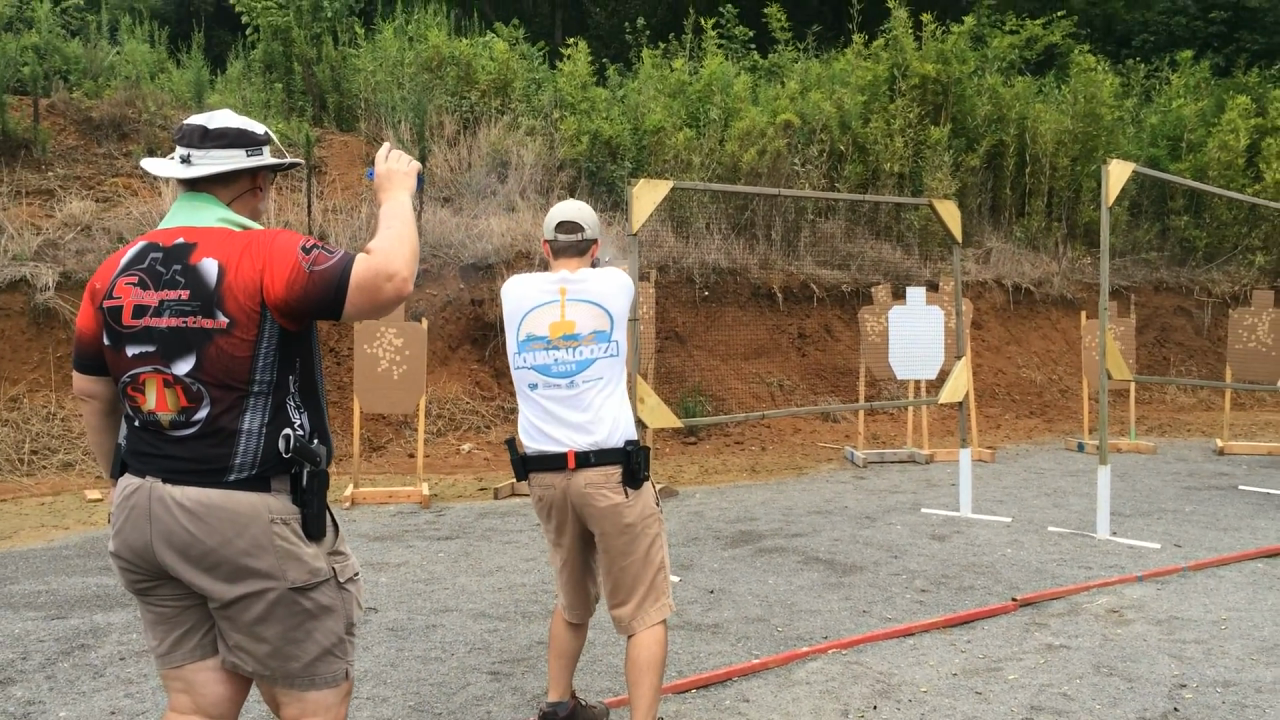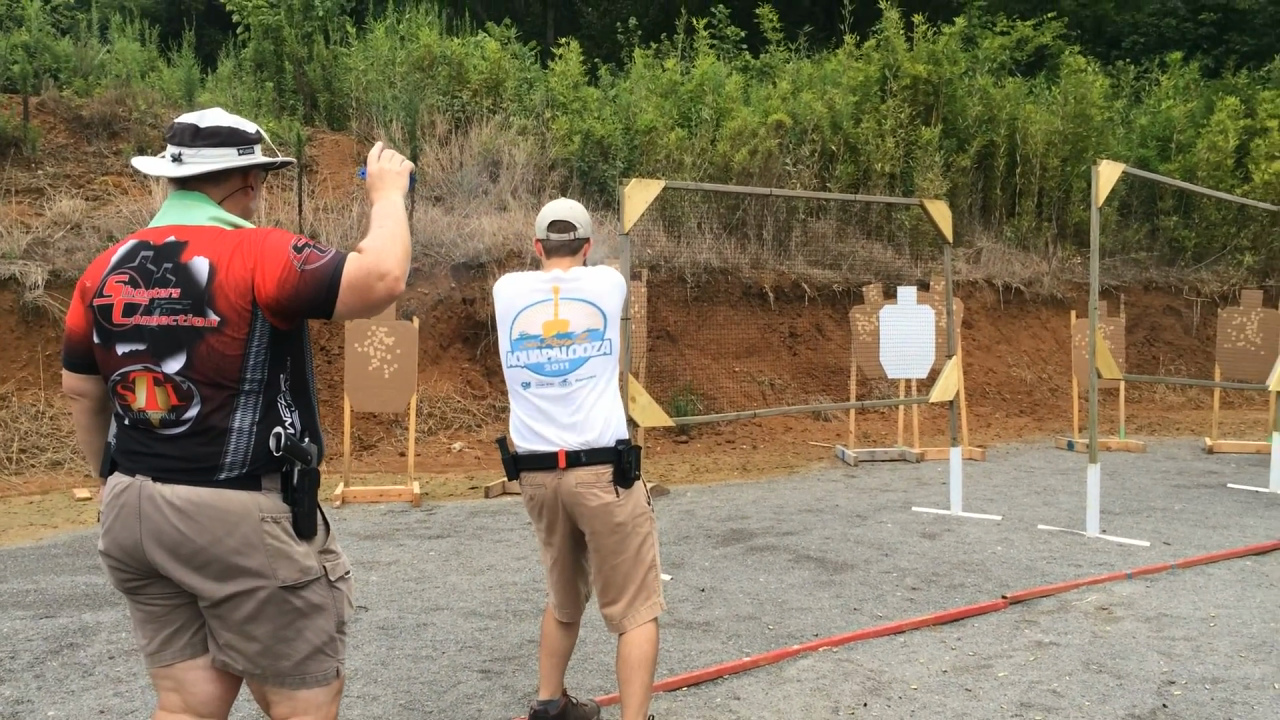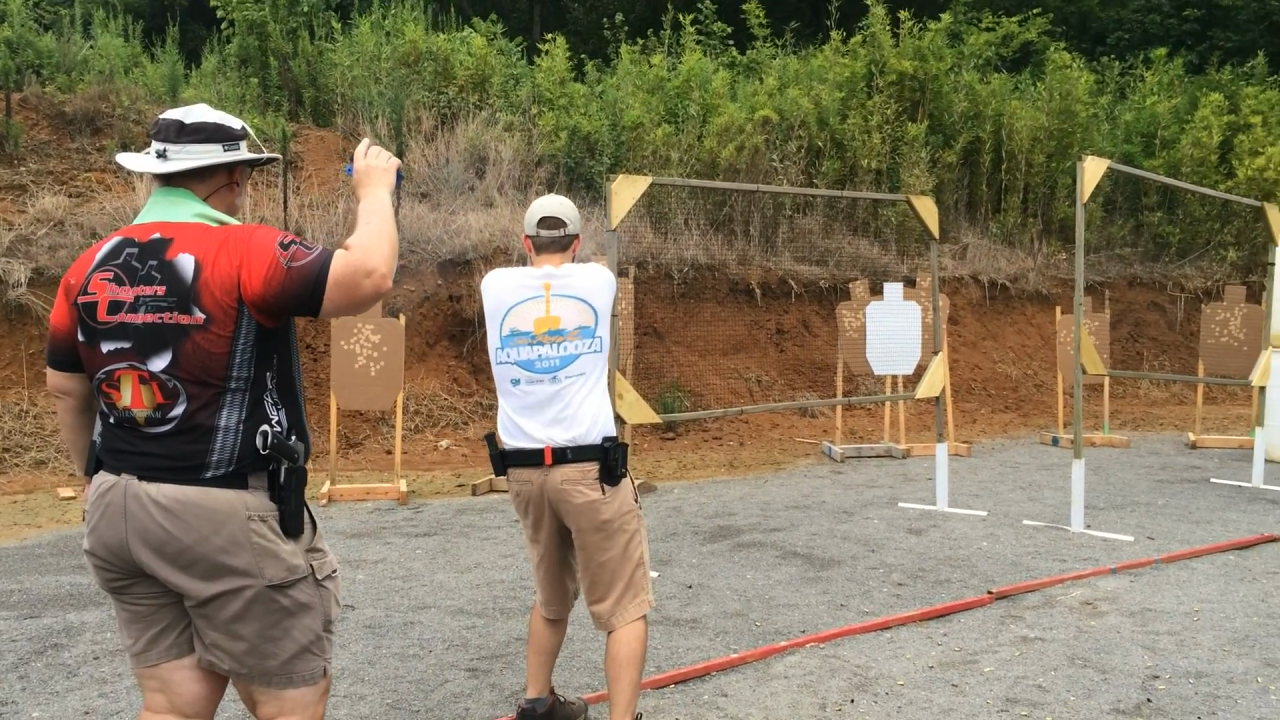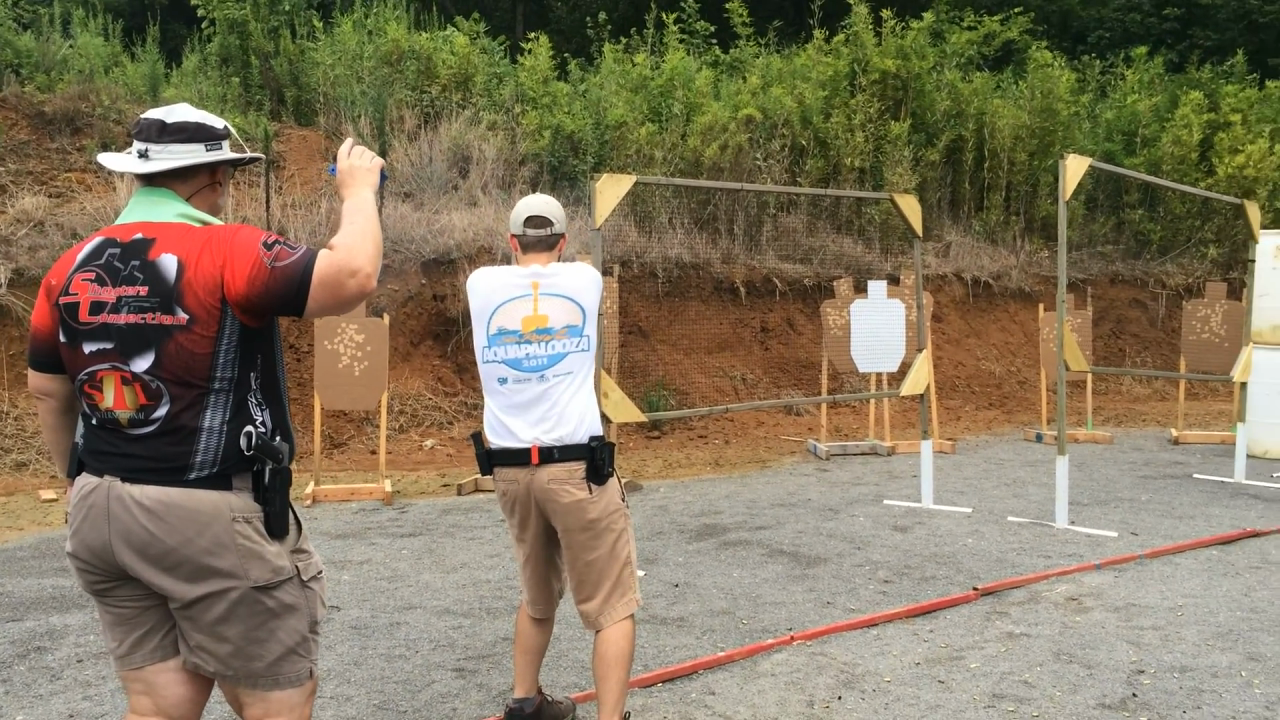
dt=0.1s
person 1, frame 1
left shoulder: (116, 269)
right shoulder: (268, 257)
left elbow: (91, 394)
right elbow: (389, 279)
left wrist: (128, 486)
right wrist: (395, 195)
left hip: (143, 514)
right hip: (250, 516)
person 1, frame 2
left shoulder: (107, 268)
right shoulder: (259, 255)
left elbow: (80, 392)
right elbow: (381, 278)
left wrist: (117, 484)
right wrist: (388, 193)
left hip: (133, 513)
right hip: (241, 514)
person 1, frame 3
left shoulder: (91, 265)
right shoulder: (245, 251)
left elbow: (65, 390)
right elbow: (368, 276)
left wrist: (101, 483)
right wrist: (374, 191)
left hip: (119, 511)
right hip: (228, 513)
person 1, frame 4
left shoulder: (72, 266)
right shoulder: (229, 252)
left elbow: (46, 392)
right elbow: (353, 276)
left wrist: (83, 484)
right wrist: (358, 190)
left hip: (103, 514)
right hip: (213, 515)
person 2, frame 1
left shoulder: (515, 291)
right shoulder: (615, 284)
left hip: (545, 475)
right hip: (611, 471)
left knee: (573, 599)
right knee: (645, 610)
person 2, frame 2
left shoulder: (507, 290)
right shoulder: (608, 283)
left hip: (537, 474)
right hip: (601, 470)
left knee: (564, 597)
right knee: (636, 608)
person 2, frame 3
left shoulder: (496, 285)
right shoulder: (599, 280)
left hip: (524, 471)
right hip: (589, 467)
left knee: (552, 595)
right knee: (624, 605)
person 2, frame 4
left shoulder: (482, 284)
right shoulder: (585, 279)
left hip: (510, 470)
right hip: (576, 467)
left knee: (538, 595)
right knee: (612, 605)
